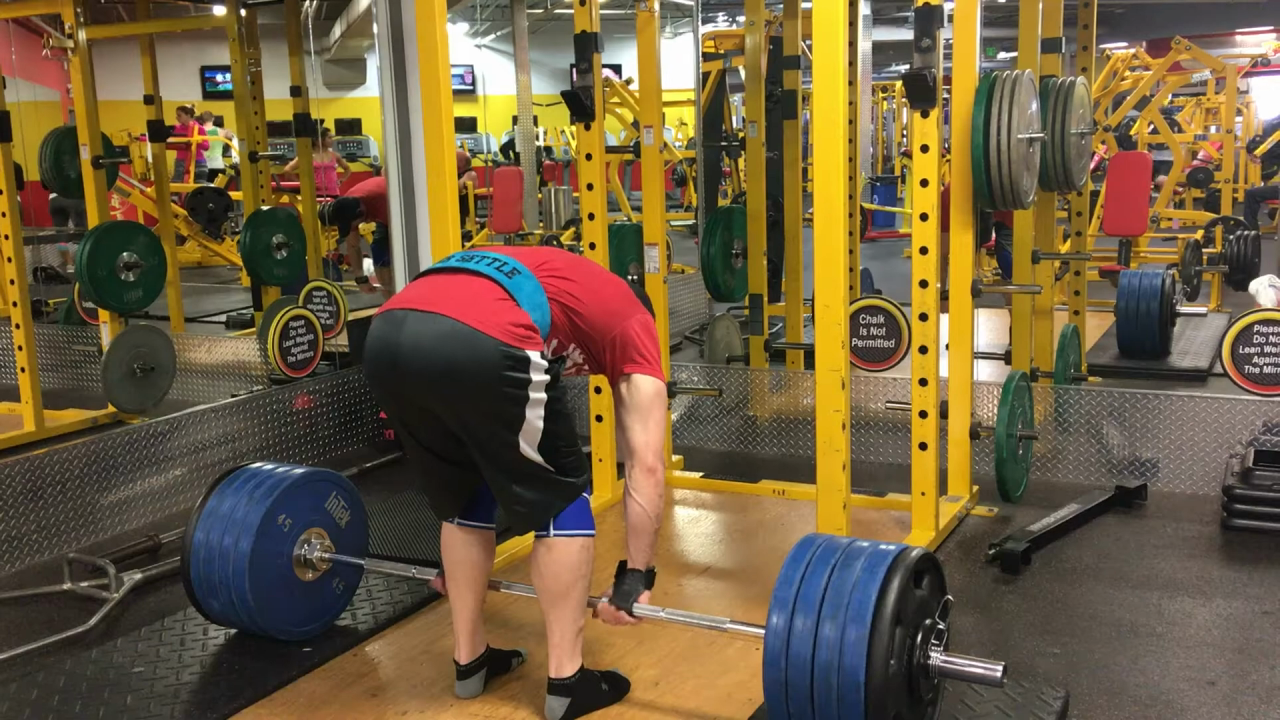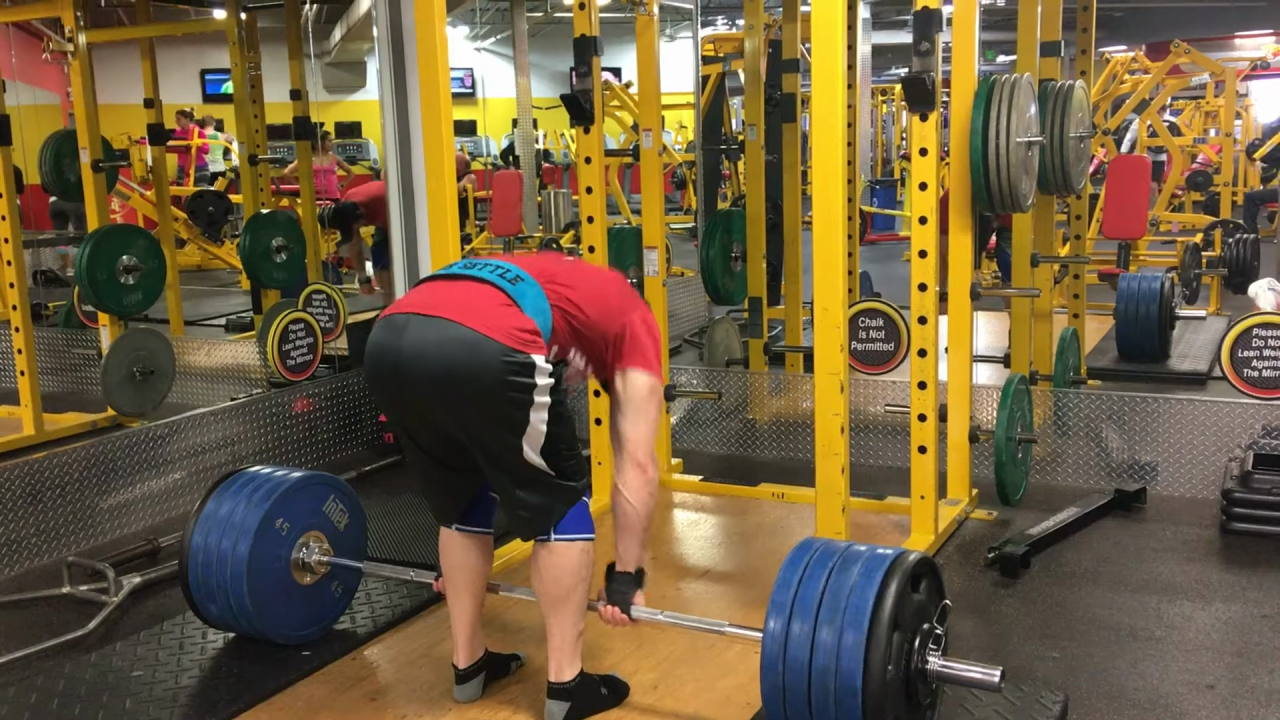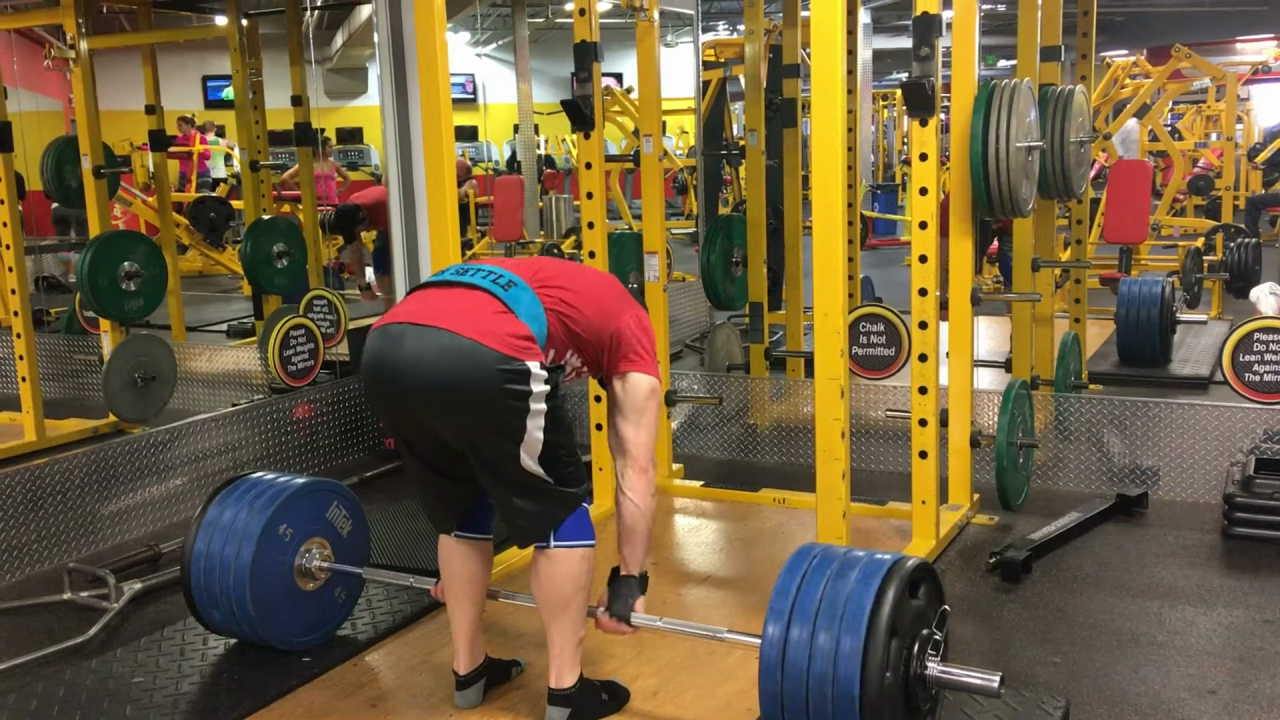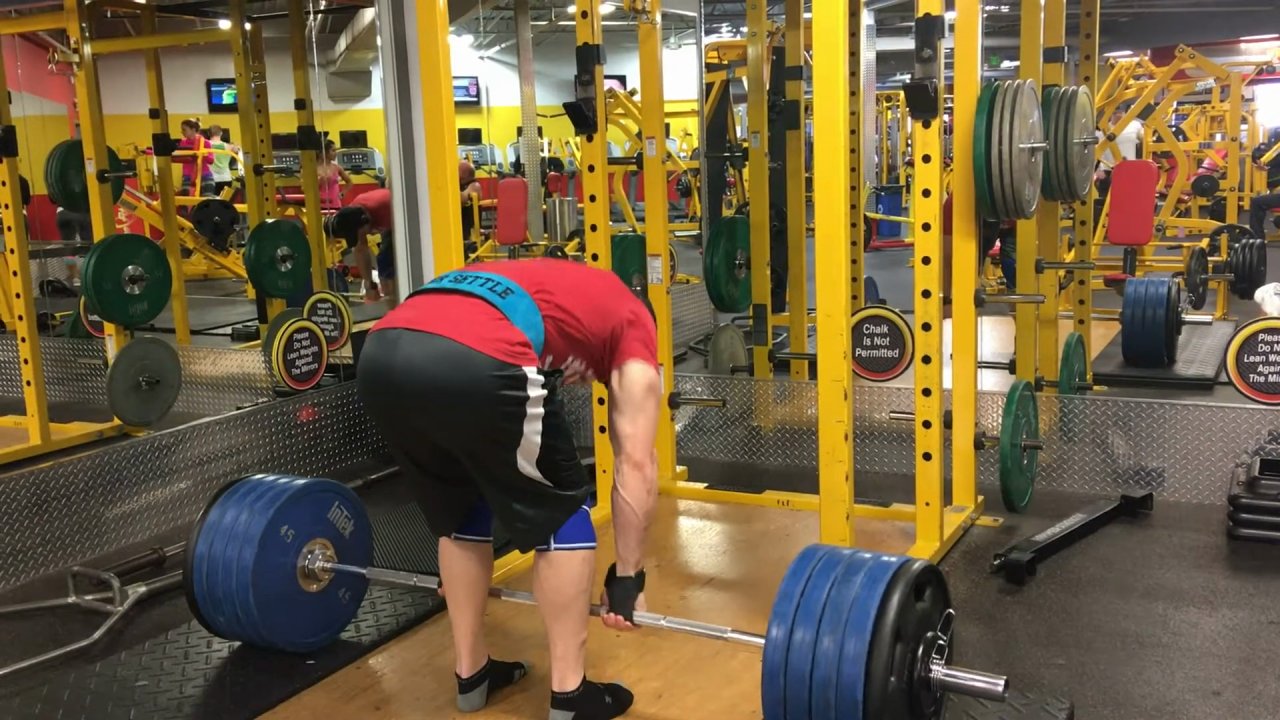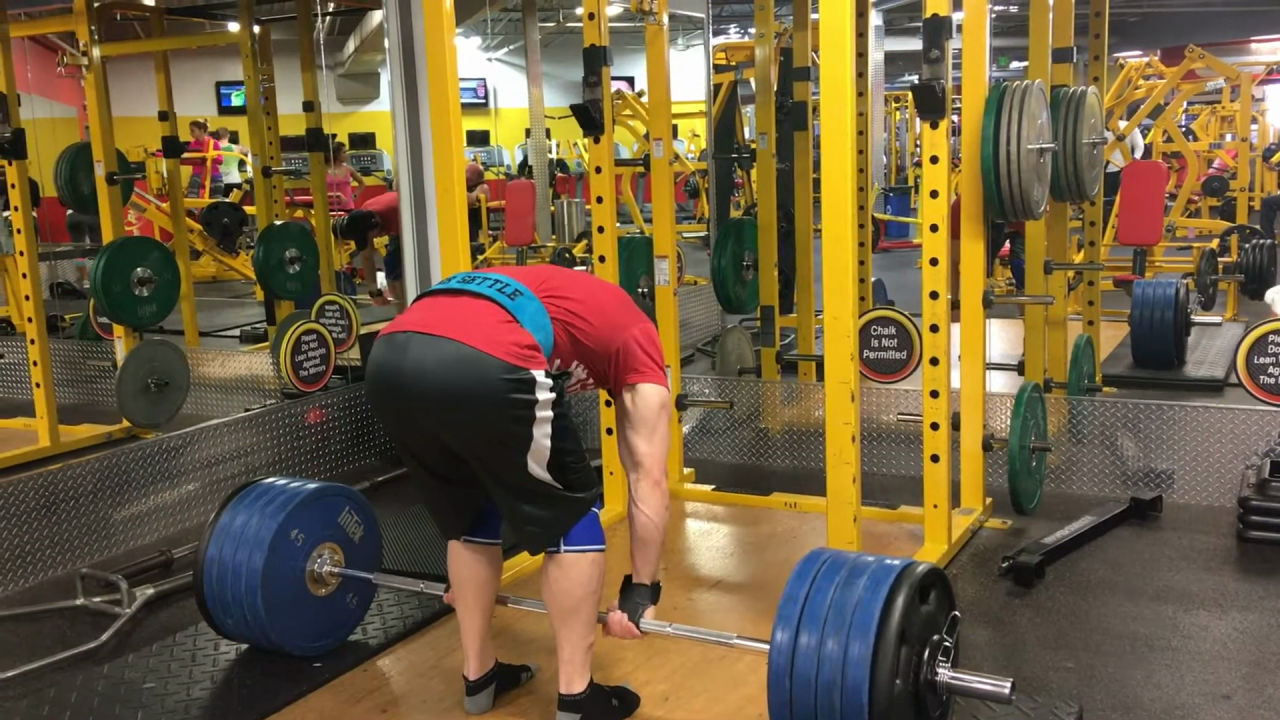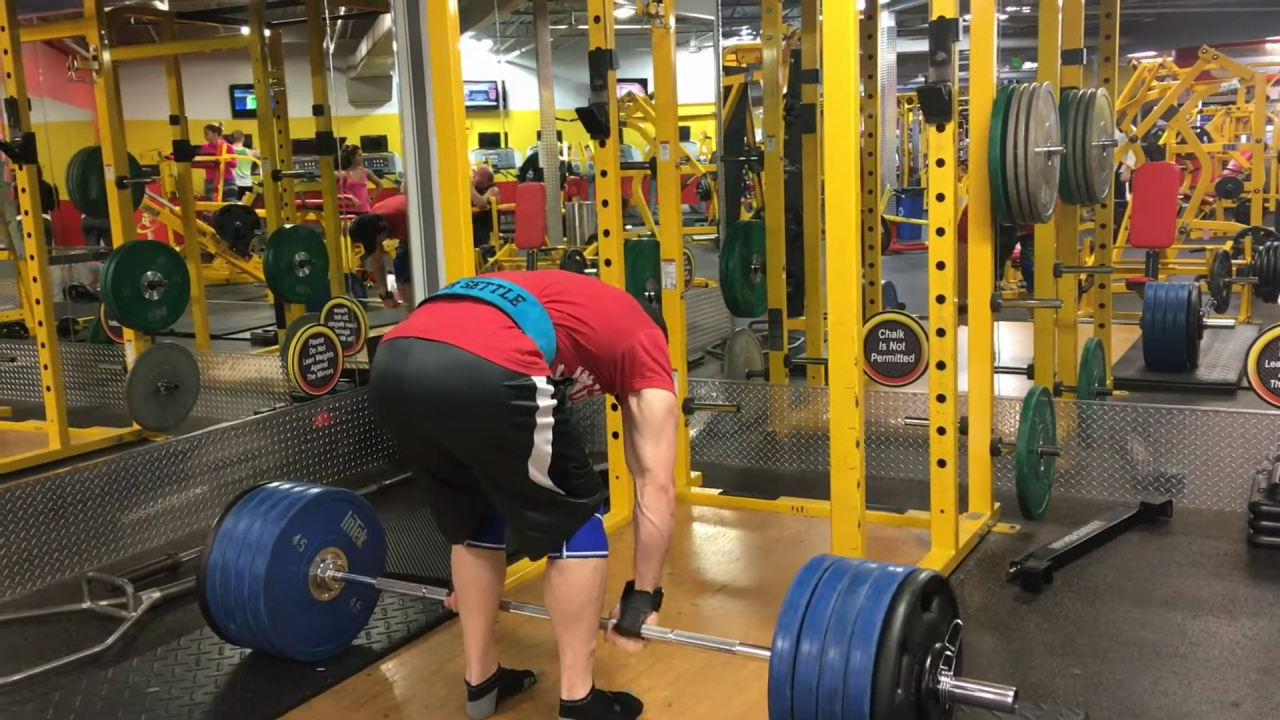
dt=0.4s
person 1, frame 1
right shoulder: (632, 323)
left elbow: (485, 447)
right elbow: (645, 464)
right wrist: (635, 577)
left hip: (387, 335)
right hip: (479, 343)
left knee: (464, 499)
right knee: (561, 500)
left ankle: (470, 660)
right ankle: (567, 681)
person 1, frame 2
right shoulder: (633, 322)
right elbow: (637, 463)
right wrist: (627, 575)
left hip: (389, 340)
right hip: (482, 348)
left knee: (461, 504)
right knee: (560, 506)
left ankle: (468, 664)
person 1, frame 3
right shoulder: (627, 324)
left elbow: (492, 459)
right elbow: (636, 467)
right wrist: (628, 583)
left hip: (384, 348)
right hip: (477, 357)
left knee: (460, 508)
right knee: (561, 511)
left ankle: (468, 670)
person 1, frame 4
right shoulder: (630, 322)
left elbow: (490, 459)
right elbow: (635, 462)
right wrist: (627, 580)
left hip: (382, 354)
right hip: (471, 363)
left knee: (461, 511)
right knee: (562, 515)
left ankle: (471, 673)
person 1, frame 5
right shoulder: (635, 337)
left elbow: (498, 463)
right elbow: (648, 477)
right wrist: (640, 591)
left hip: (389, 358)
right hip: (484, 366)
left knee: (470, 513)
right knee: (571, 517)
left ankle: (479, 676)
person 1, frame 6
right shoulder: (644, 342)
left elbow: (498, 468)
right elbow: (655, 484)
right wrist: (642, 598)
left hip: (393, 363)
right hip: (485, 371)
left knee: (475, 516)
right knee: (575, 520)
left ankle: (481, 681)
